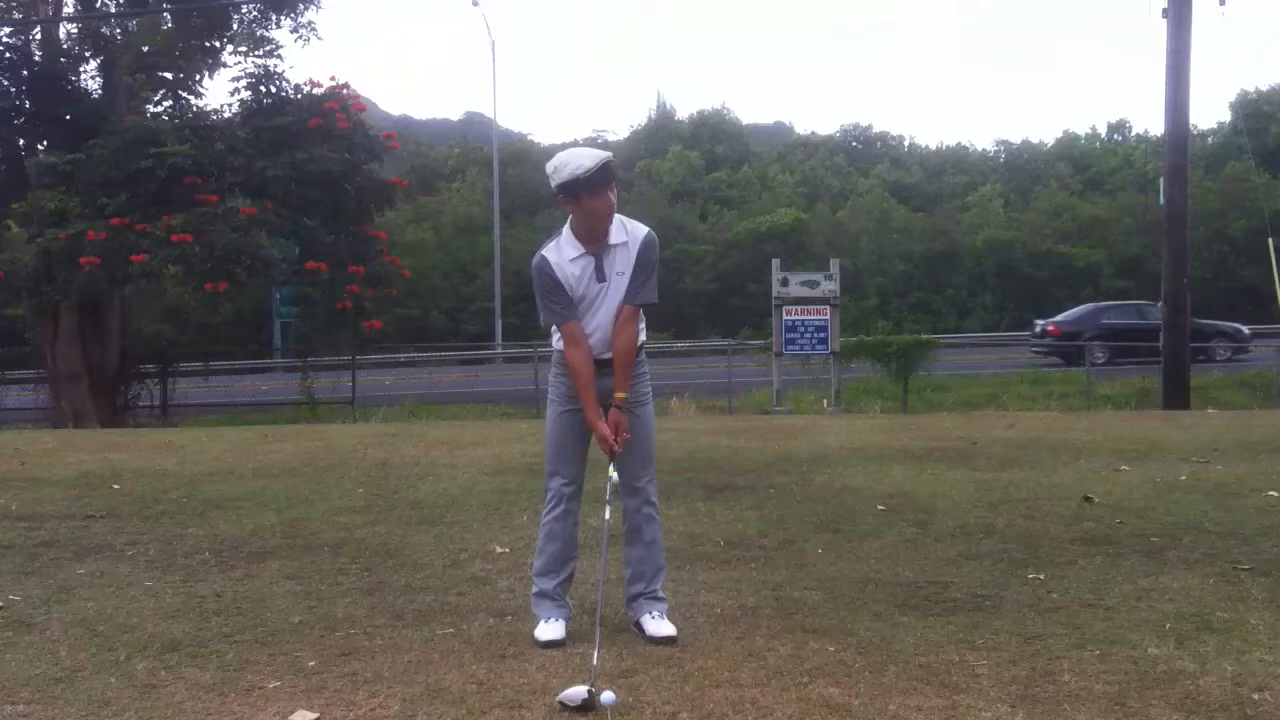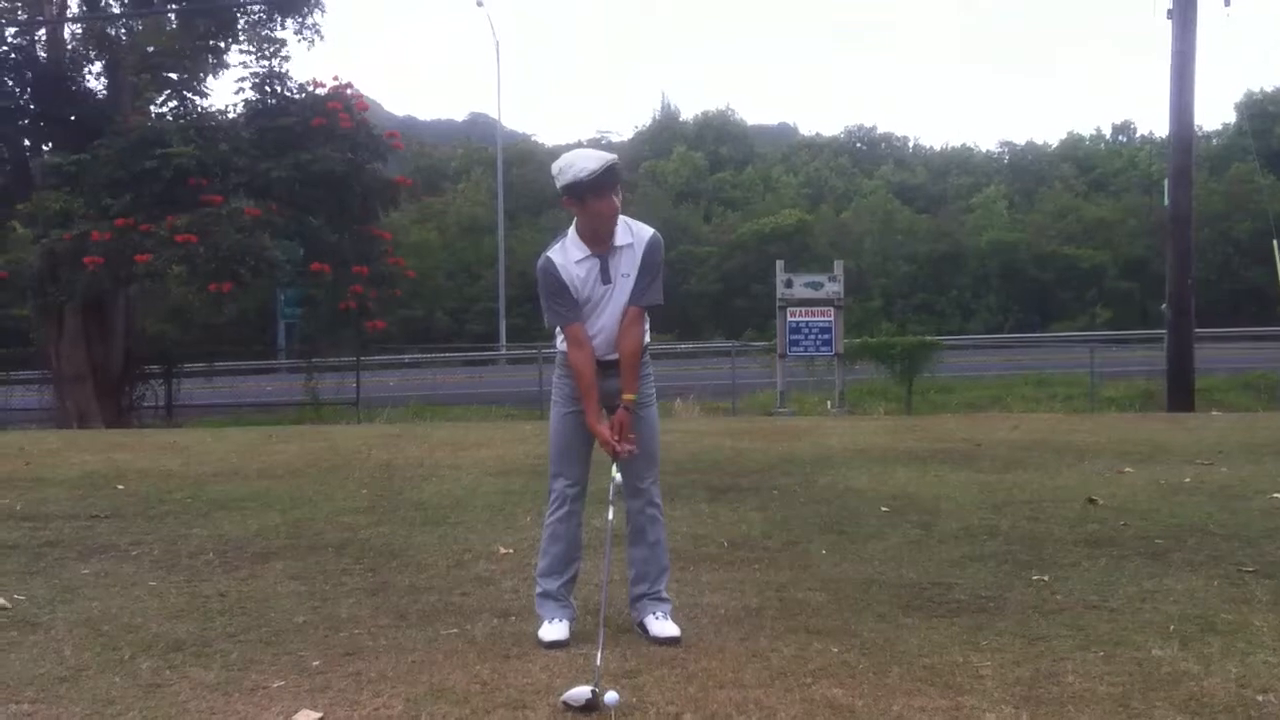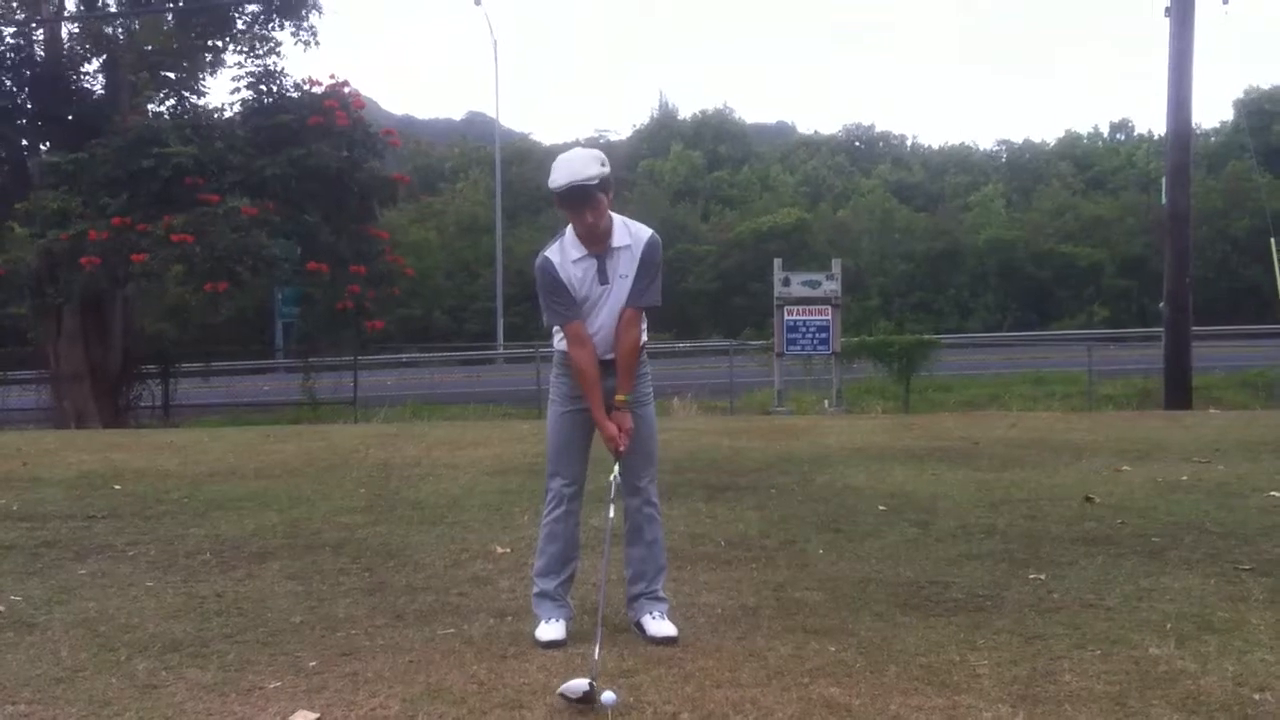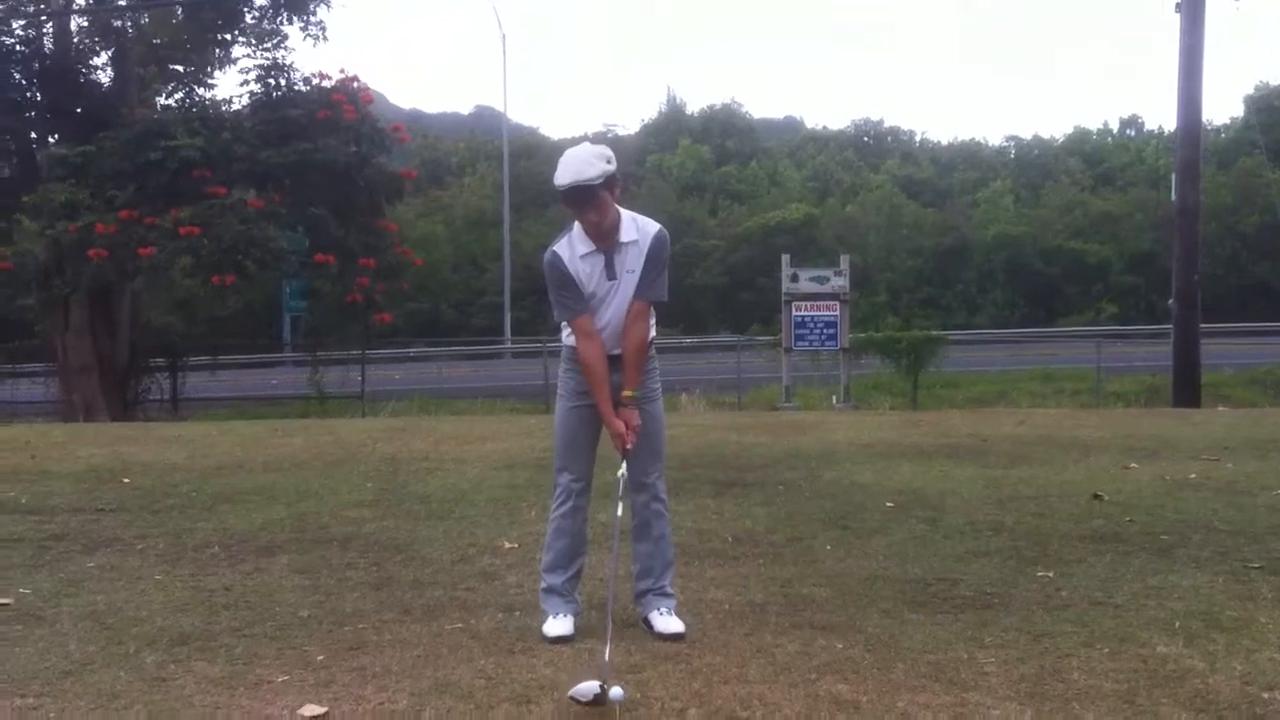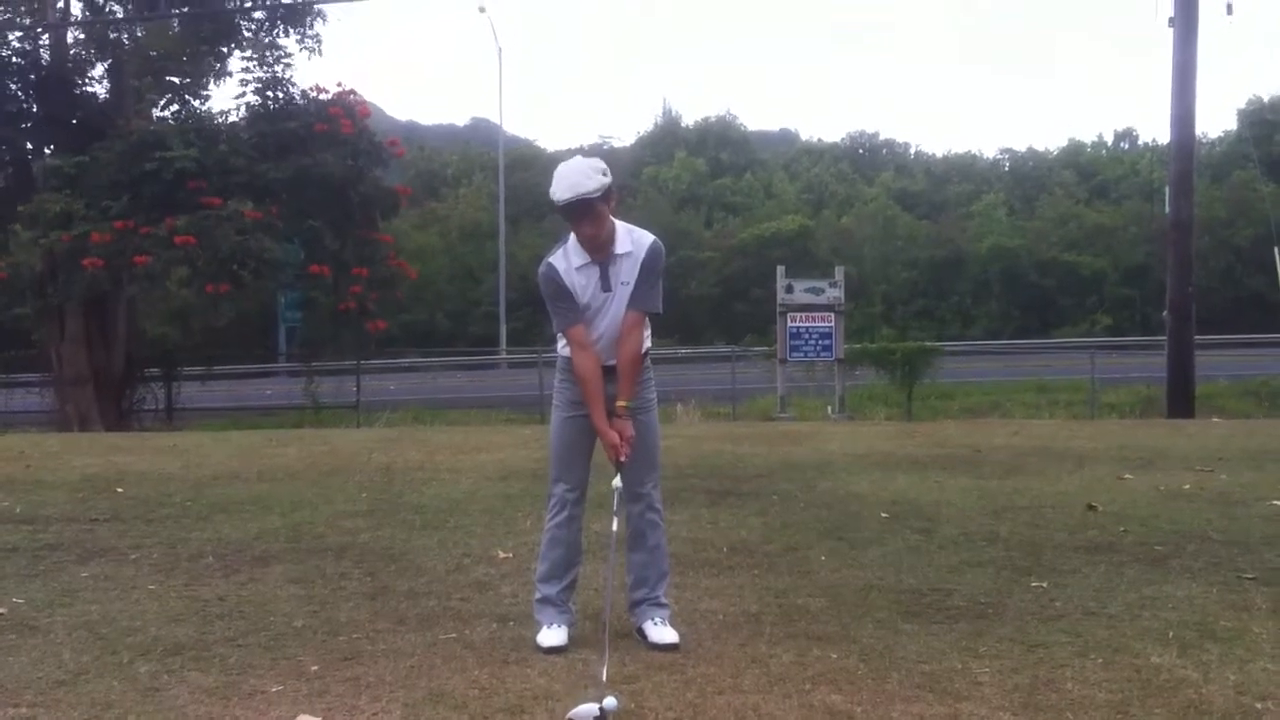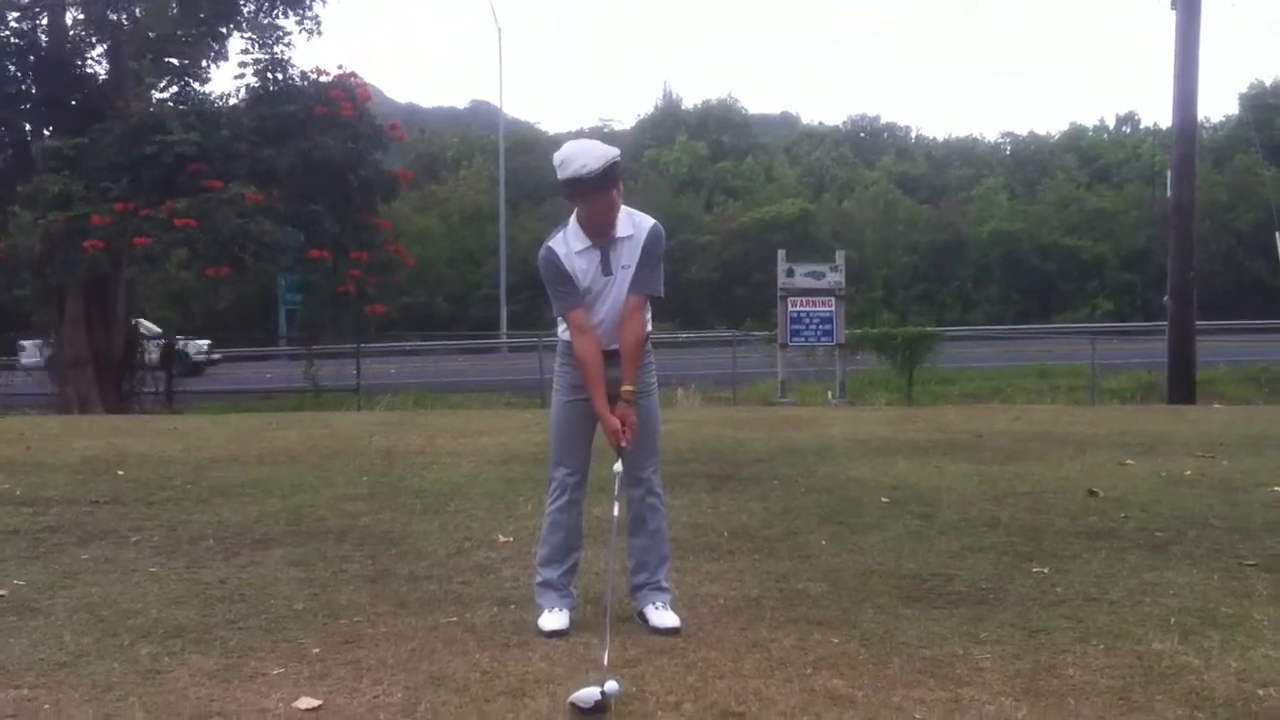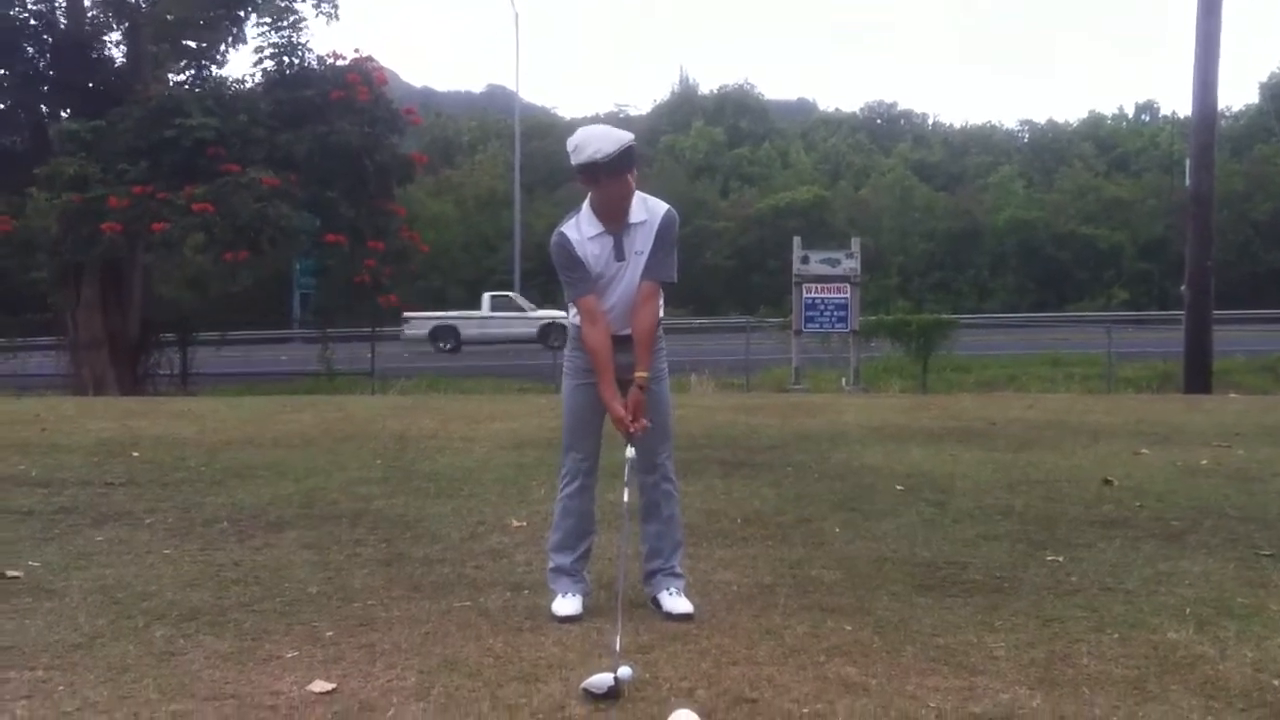
dt=0.4s
person 1, frame 1
left shoulder: (641, 241)
right shoulder: (548, 262)
left elbow: (626, 325)
right elbow: (574, 343)
left wrist: (619, 403)
right wrist: (595, 418)
left hip: (629, 370)
right hip: (571, 373)
left knee: (640, 489)
right knee: (562, 489)
left ankle: (647, 603)
right ankle: (551, 606)
person 1, frame 2
left shoulder: (646, 244)
right shoulder: (553, 264)
left elbow: (631, 328)
right elbow: (578, 345)
left wrist: (625, 405)
right wrist: (595, 420)
left hip: (633, 372)
right hip: (575, 375)
left knee: (643, 490)
right knee: (565, 490)
left ankle: (651, 602)
right ankle: (554, 605)
person 1, frame 3
left shoulder: (644, 244)
right shoulder: (551, 263)
left elbow: (629, 330)
right elbow: (578, 345)
left wrist: (623, 406)
right wrist: (601, 417)
left hip: (630, 372)
right hip: (572, 376)
left knee: (641, 490)
right knee: (562, 490)
left ankle: (648, 603)
right ankle: (551, 606)
person 1, frame 4
left shoulder: (652, 239)
right shoulder: (559, 258)
left elbow: (637, 324)
right elbow: (586, 339)
left wrist: (629, 402)
right wrist: (608, 413)
left hip: (639, 366)
right hip: (580, 370)
left knee: (648, 485)
right knee: (570, 485)
left ankle: (656, 598)
right ankle: (559, 601)
person 1, frame 5
left shoulder: (647, 250)
right shoulder: (555, 269)
left elbow: (631, 335)
right elbow: (582, 349)
left wrist: (623, 412)
right wrist: (602, 423)
left hip: (634, 377)
right hip: (576, 380)
left knee: (644, 495)
right knee: (566, 495)
left ankle: (650, 609)
right ankle: (554, 611)
person 1, frame 6
left shoulder: (647, 233)
right shoulder: (555, 253)
left elbow: (634, 317)
right elbow: (582, 334)
left wrist: (627, 397)
right wrist: (602, 409)
left hip: (634, 362)
right hip: (577, 364)
left knee: (645, 480)
right knee: (566, 479)
left ankle: (651, 593)
right ankle: (554, 595)
person 1, frame 7
left shoulder: (661, 219)
right shoulder: (567, 239)
left elbow: (647, 304)
right elbow: (592, 320)
left wrist: (639, 383)
right wrist: (610, 398)
left hip: (645, 346)
right hip: (587, 350)
left knee: (657, 466)
right knee: (578, 465)
left ankle: (665, 580)
right ankle: (568, 580)
